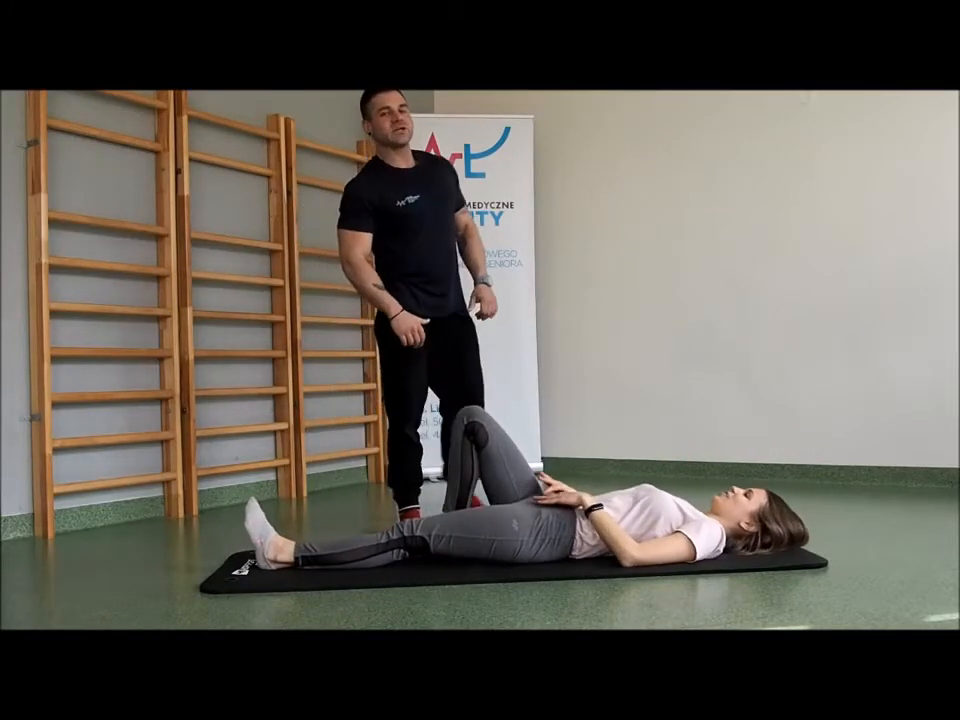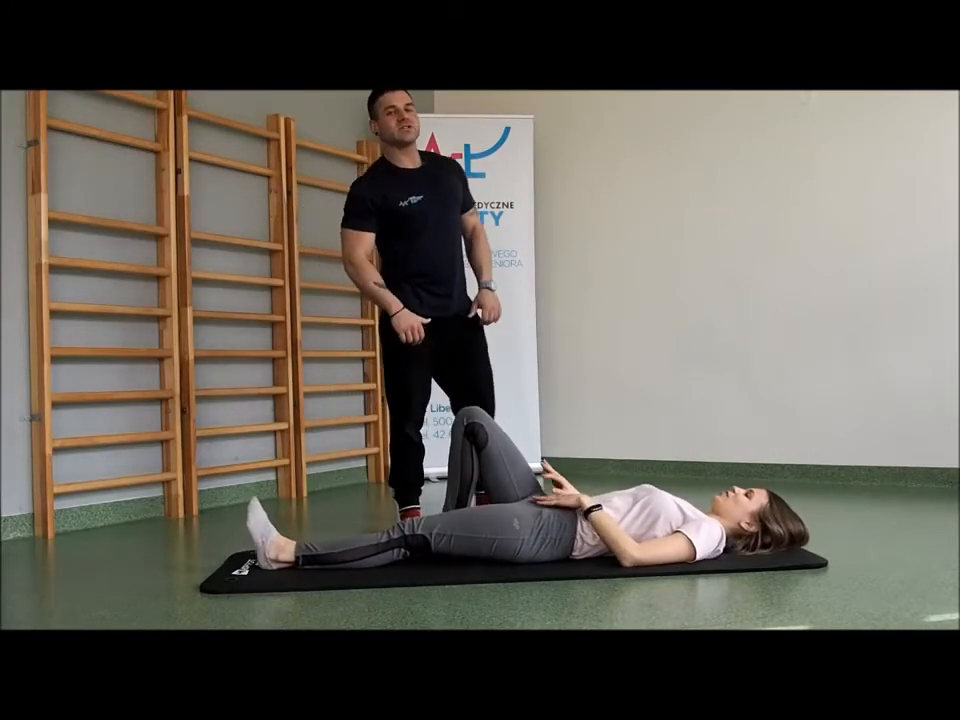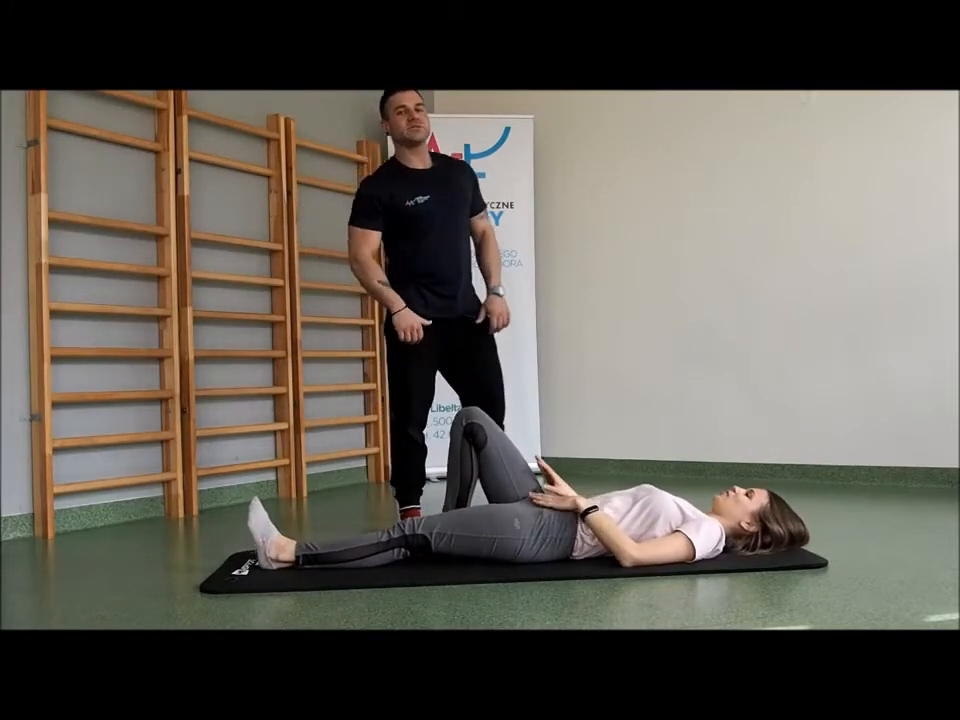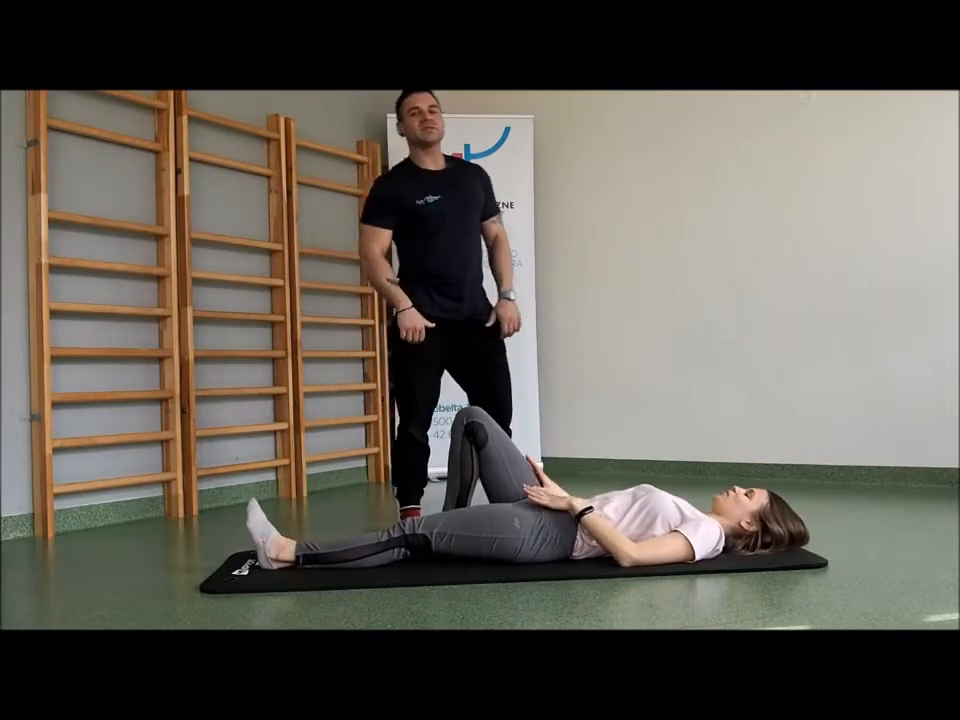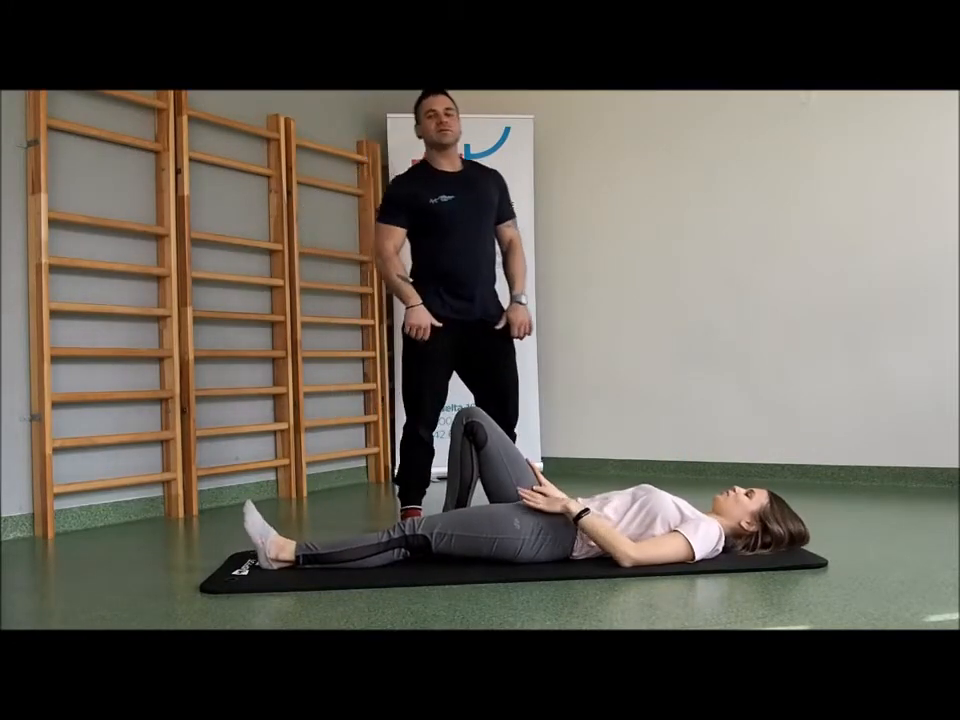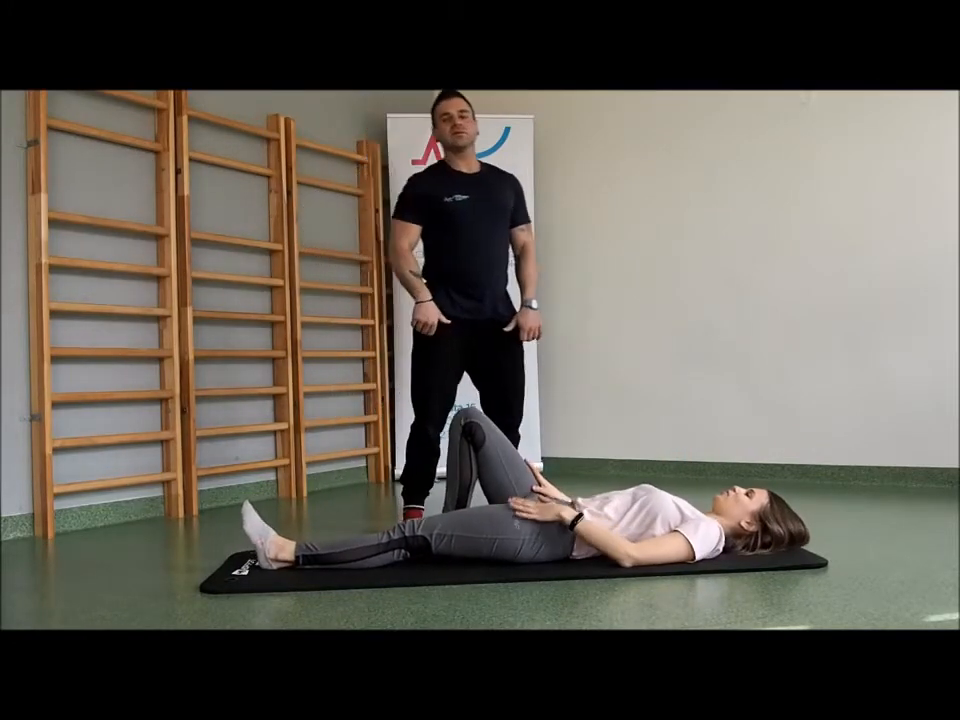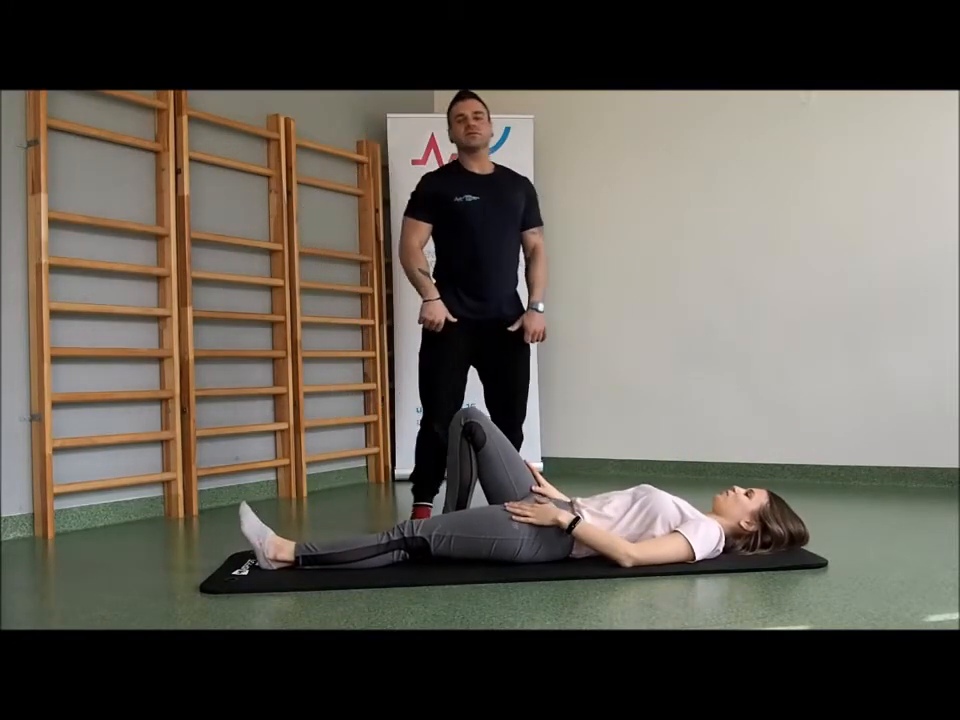
dt=0.1s
person 1, frame 1
left shoulder: (709, 537)
right shoulder: (693, 518)
left elbow: (631, 554)
left wrist: (586, 501)
right wrist: (571, 492)
left hip: (547, 535)
right hip: (547, 509)
left knee: (410, 535)
right knee: (471, 420)
left ankle: (289, 555)
right ankle: (451, 530)
person 1, frame 2
left shoulder: (709, 538)
right shoulder: (692, 516)
left elbow: (632, 555)
left wrist: (585, 502)
right wrist: (572, 492)
left hip: (548, 535)
right hip: (548, 509)
left knee: (410, 535)
right knee: (472, 419)
left ankle: (290, 554)
right ankle: (452, 533)
person 1, frame 3
left shoulder: (707, 536)
right shoulder: (692, 517)
left elbow: (631, 554)
left wrist: (582, 504)
right wrist: (569, 490)
left hip: (548, 535)
right hip: (550, 510)
left knee: (411, 535)
right knee: (471, 420)
left ankle: (291, 554)
right ankle: (452, 533)
person 1, frame 4
left shoulder: (707, 536)
right shoulder: (689, 517)
left elbow: (630, 555)
left wrist: (575, 507)
right wrist: (560, 490)
left hip: (547, 535)
right hip: (552, 510)
left knee: (410, 534)
right knee: (470, 420)
left ankle: (290, 553)
right ankle: (450, 535)
person 1, frame 5
left shoulder: (707, 536)
right shoulder: (692, 517)
left elbow: (630, 554)
left wrist: (573, 509)
right wrist: (559, 493)
left hip: (547, 536)
right hip: (557, 512)
left knee: (411, 535)
right knee: (470, 420)
left ankle: (291, 554)
right ankle: (449, 535)
person 1, frame 6
left shoulder: (707, 537)
right shoulder: (691, 517)
left elbow: (629, 555)
left wrist: (566, 515)
right wrist: (557, 493)
left hip: (548, 536)
right hip: (552, 510)
left knee: (410, 536)
right knee: (468, 420)
left ankle: (290, 553)
right ankle: (450, 534)
person 1, frame 7
left shoulder: (708, 537)
right shoulder: (693, 518)
left elbow: (630, 554)
left wrist: (564, 518)
right wrist: (556, 494)
left hip: (549, 538)
right hip: (555, 512)
left knee: (410, 538)
right knee: (469, 421)
left ankle: (290, 554)
right ankle: (450, 534)
person 2, frame 1
left shoulder: (440, 169)
right shoulder: (365, 188)
left elbow: (465, 227)
right elbow: (354, 260)
left wrist: (482, 280)
right wrist: (395, 312)
left hip: (453, 312)
right hip: (406, 318)
left knee: (467, 404)
right knee: (406, 417)
right ankle: (409, 508)
person 2, frame 2
left shoulder: (449, 170)
right shoulder: (370, 188)
left elbow: (473, 229)
right elbow: (356, 258)
left wrist: (486, 285)
right wrist: (395, 309)
left hip: (459, 313)
right hip: (409, 319)
left knee: (479, 405)
right knee: (408, 418)
left ankle: (486, 495)
right ankle: (409, 509)
person 2, frame 3
left shoulder: (459, 172)
right shoulder: (378, 187)
left elbow: (483, 232)
right elbow: (361, 256)
left wrist: (495, 290)
right wrist: (398, 309)
left hip: (466, 314)
right hip: (415, 319)
left knee: (490, 407)
right knee: (410, 419)
right ankle: (410, 508)
person 2, frame 4
left shoulder: (474, 176)
right shoulder: (392, 186)
left elbow: (496, 238)
right elbow: (371, 254)
left wrist: (507, 295)
right wrist: (404, 307)
left hip: (476, 315)
right hip: (422, 321)
left knee: (497, 410)
right knee: (415, 420)
right ankle: (409, 508)
person 2, frame 5
left shoulder: (490, 180)
right shoulder: (408, 186)
left elbow: (511, 242)
right elbow: (386, 251)
left wrist: (519, 300)
right wrist: (413, 304)
left hip: (487, 318)
right hip: (433, 321)
left knee: (503, 414)
right knee: (422, 419)
right ankle: (411, 508)
person 2, frame 6
left shoulder: (506, 183)
right shoulder: (424, 185)
left elbow: (525, 246)
right elbow: (400, 248)
left wrist: (529, 304)
right wrist: (423, 299)
left hip: (499, 319)
right hip: (444, 319)
left knee: (507, 417)
right knee: (430, 418)
right ankle: (413, 506)
person 2, frame 7
left shoulder: (519, 186)
right shoulder: (436, 184)
left elbow: (535, 248)
right elbow: (410, 246)
left wrist: (536, 307)
right wrist: (431, 297)
left hip: (506, 319)
right hip: (451, 318)
left knee: (510, 418)
right knee: (439, 416)
right ankle: (423, 504)
